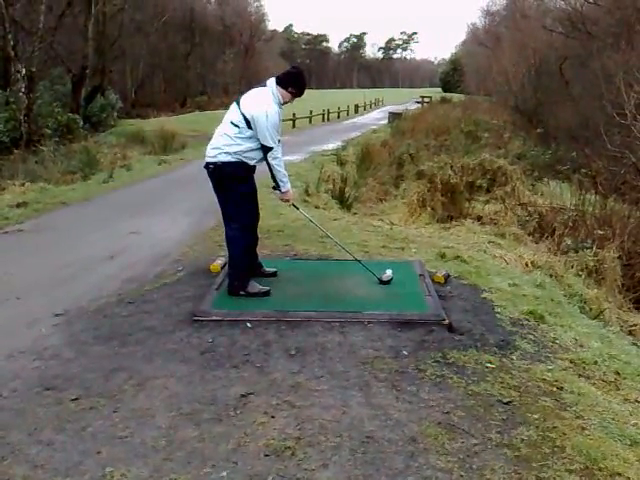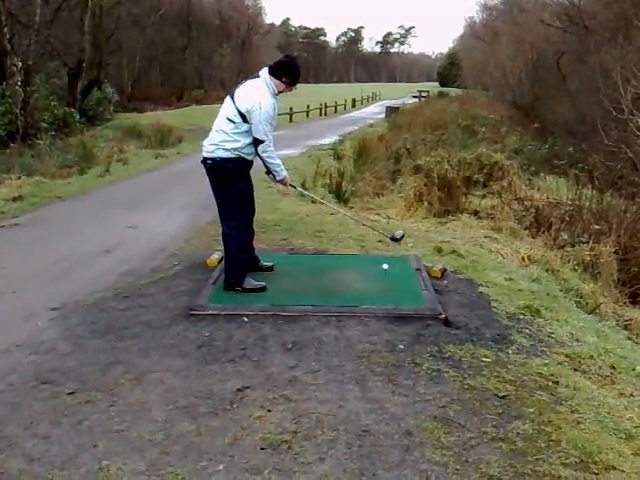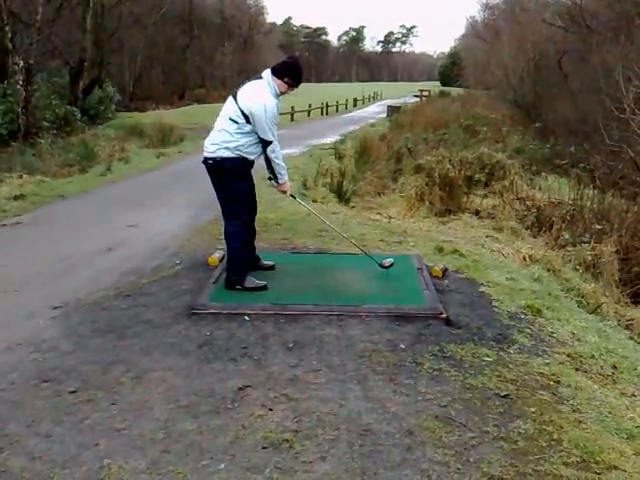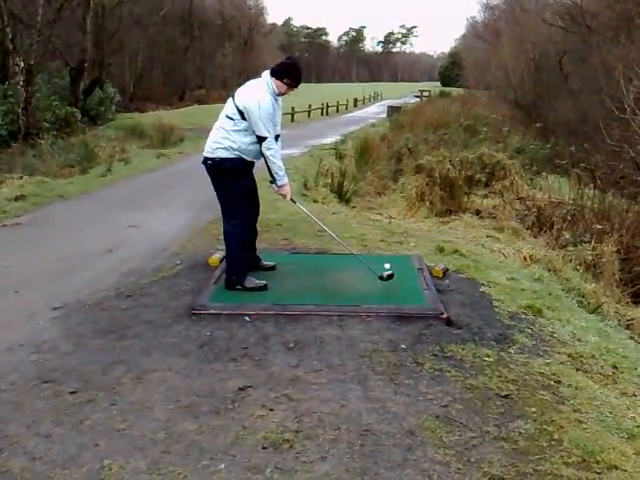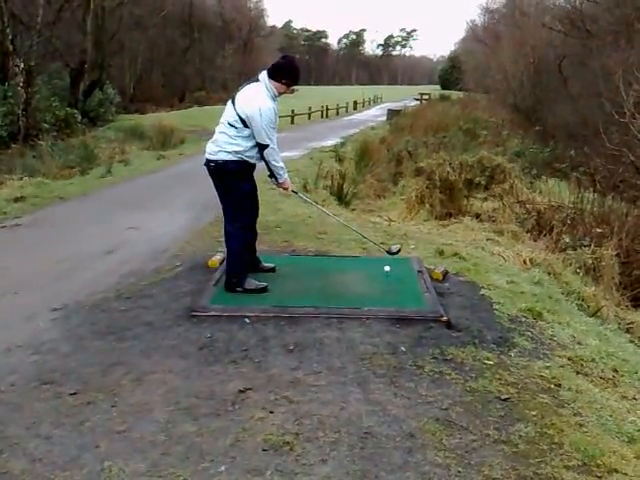
dt=0.5s
person 1, frame 1
left shoulder: (262, 94)
right shoulder: (268, 108)
left elbow: (270, 146)
right elbow: (272, 151)
left wrist: (280, 182)
right wrist: (284, 186)
left hip: (232, 162)
right hip: (228, 165)
left knee: (249, 217)
right knee: (239, 222)
left ankle: (251, 265)
right ankle: (239, 282)
person 1, frame 2
left shoulder: (256, 85)
right shoulder: (262, 99)
left elbow: (260, 139)
right elbow: (263, 144)
left wrist: (274, 169)
right wrist: (280, 173)
left hip: (228, 157)
right hip: (225, 160)
left knee: (244, 213)
right knee: (235, 218)
left ankle: (248, 260)
right ankle: (235, 278)
person 1, frame 3
left shoulder: (260, 86)
right shoulder: (265, 101)
left elbow: (268, 140)
right elbow: (270, 144)
left wrist: (275, 173)
right wrist: (282, 178)
left hip: (230, 156)
right hip: (225, 159)
left knee: (247, 211)
right knee: (238, 216)
left ankle: (248, 258)
right ankle: (236, 276)
person 1, frame 4
left shoulder: (270, 95)
right shoulder: (260, 98)
left elbow: (274, 138)
right elbow: (266, 143)
left wrist: (279, 177)
right wrist: (281, 180)
left hip: (238, 159)
right hip: (224, 159)
left knee: (250, 211)
right knee: (237, 217)
left ankle: (249, 259)
right ankle: (236, 276)
person 1, frame 5
left shoulder: (257, 88)
right shoulder: (262, 104)
left elbow: (267, 140)
right elbow: (267, 146)
left wrist: (277, 172)
right wrist: (281, 176)
left hip: (233, 160)
right hip: (228, 163)
left knee: (249, 213)
right knee: (238, 218)
left ankle: (249, 260)
right ankle: (236, 278)
